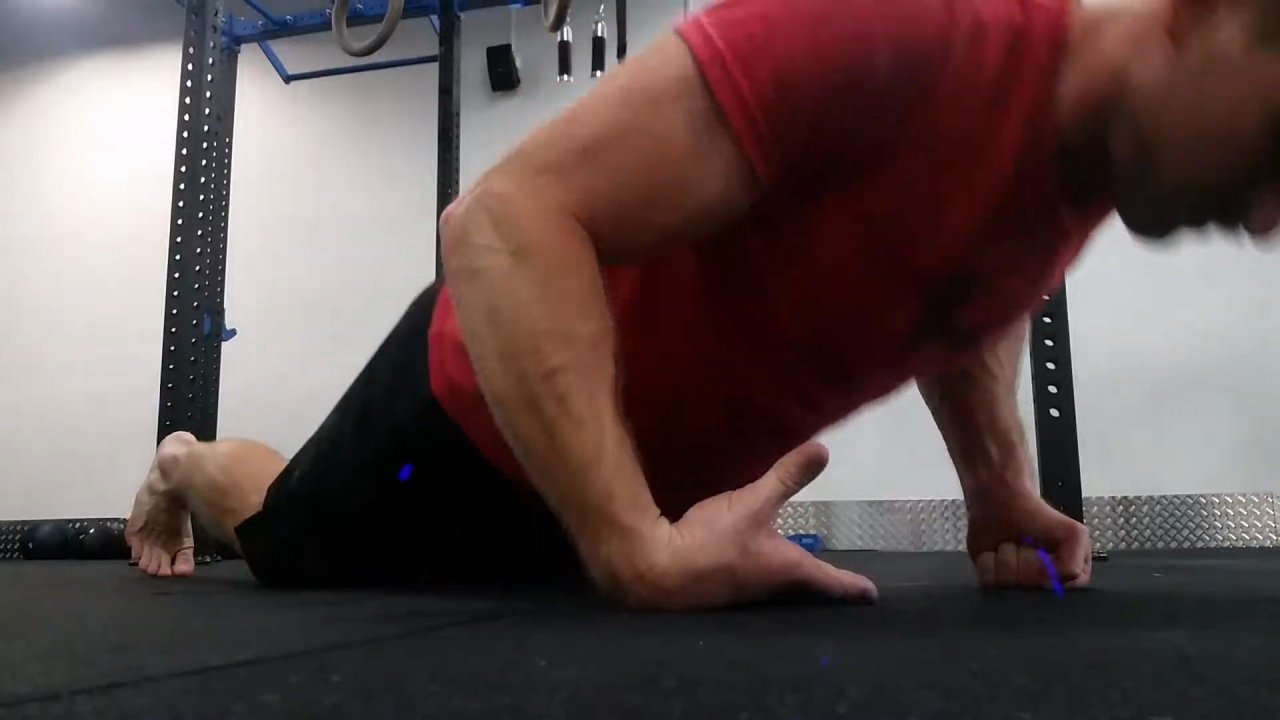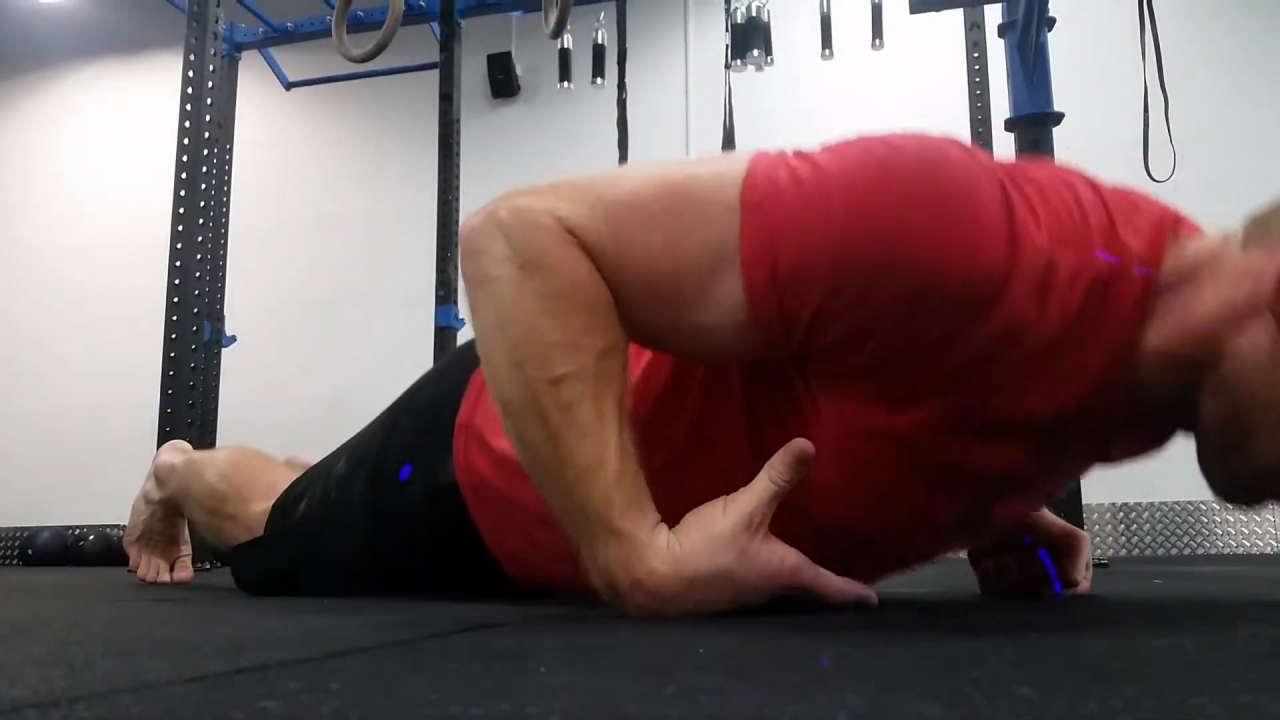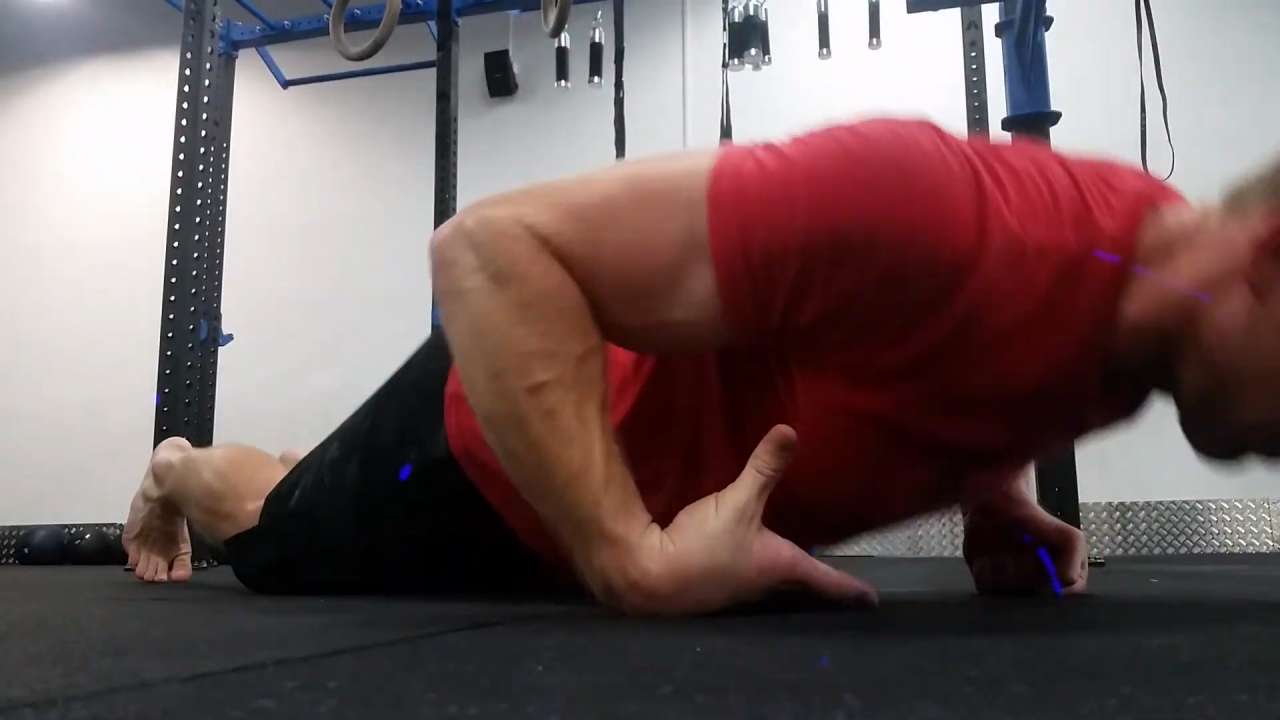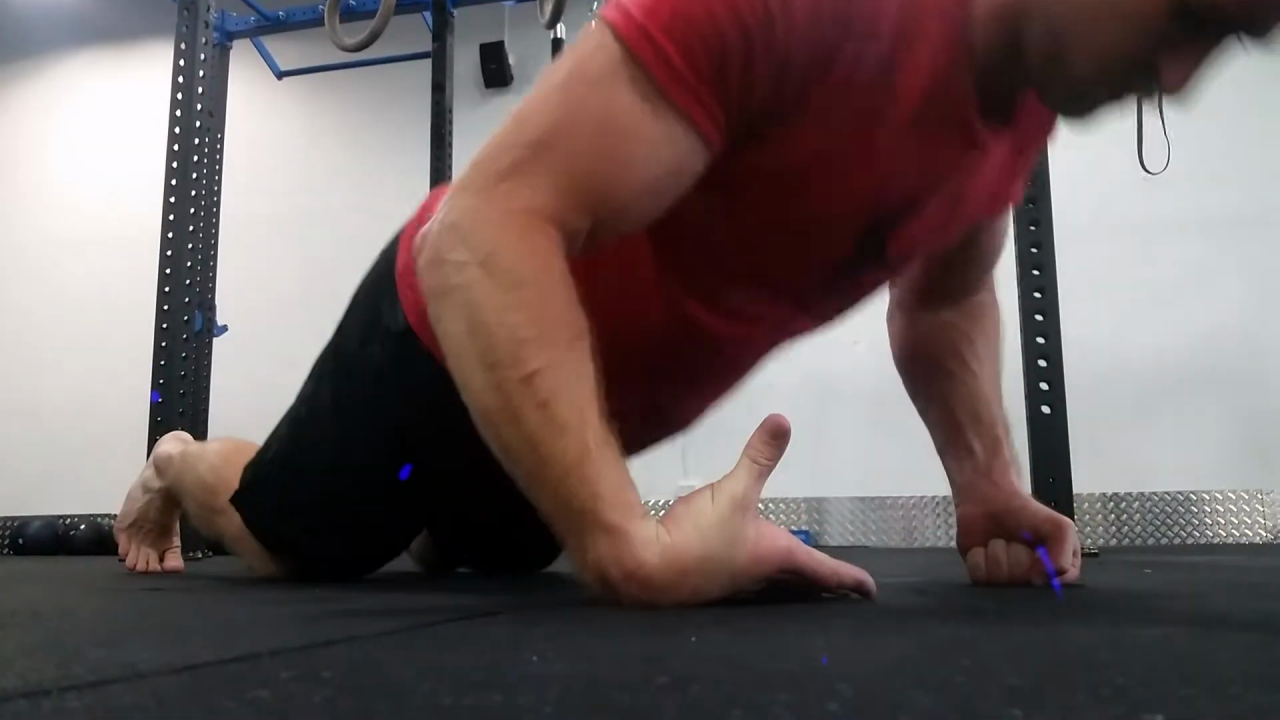
dt=0.4s
person 1, frame 1
left shoulder: (1106, 147)
right elbow: (505, 222)
left wrist: (1002, 494)
right wrist: (638, 550)
left hip: (631, 465)
right hip: (485, 399)
left knee: (460, 595)
right knee: (292, 559)
right ankle: (188, 467)
person 1, frame 2
left shoulder: (1175, 316)
right shoulder: (972, 243)
right elbow: (520, 239)
left wrist: (999, 509)
right wrist: (640, 557)
right hip: (500, 483)
right knee: (286, 548)
right ankle: (182, 472)
person 1, frame 3
left shoulder: (1161, 277)
right shoulder: (943, 225)
right elbow: (491, 246)
left wrist: (997, 503)
right wrist: (633, 556)
right hip: (491, 452)
right knee: (283, 547)
right ankle: (181, 468)
person 1, frame 4
left shoulder: (1022, 97)
left elbow: (944, 300)
right elbow: (479, 231)
left wrist: (987, 488)
right wrist: (629, 545)
left hip: (596, 400)
right hip: (458, 332)
left knee: (456, 553)
right knee: (291, 546)
right ankle: (182, 468)
